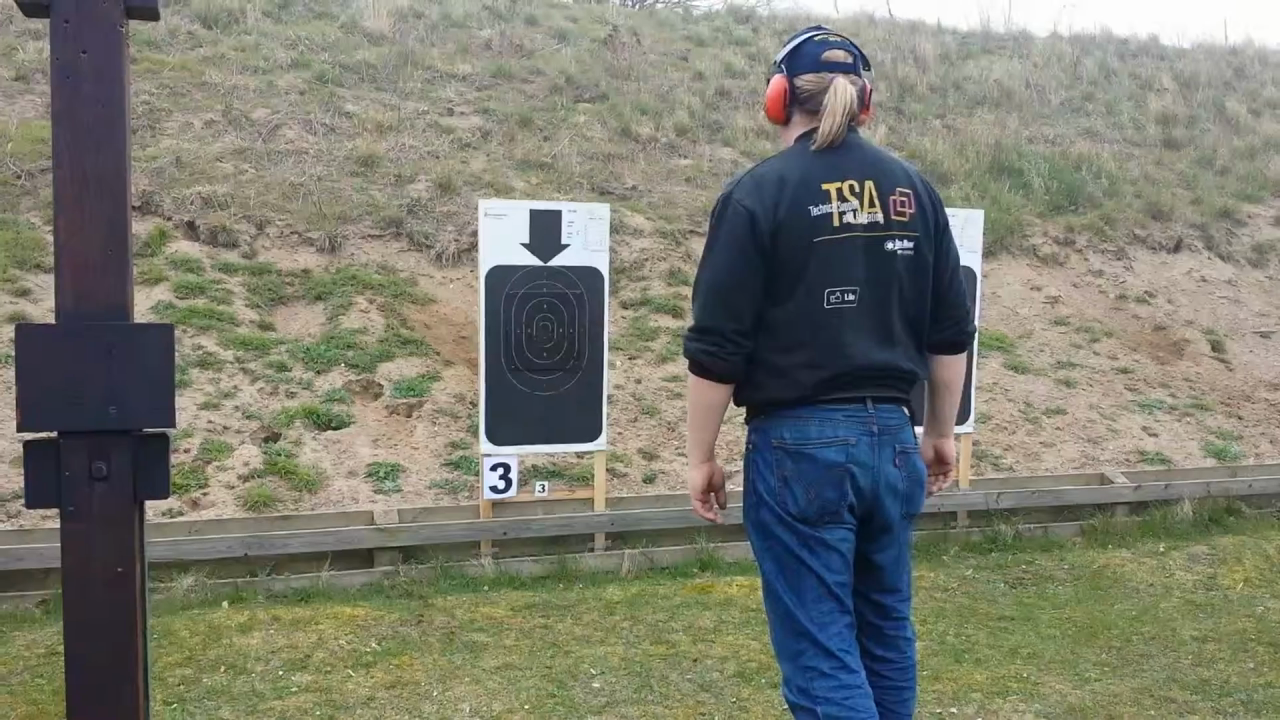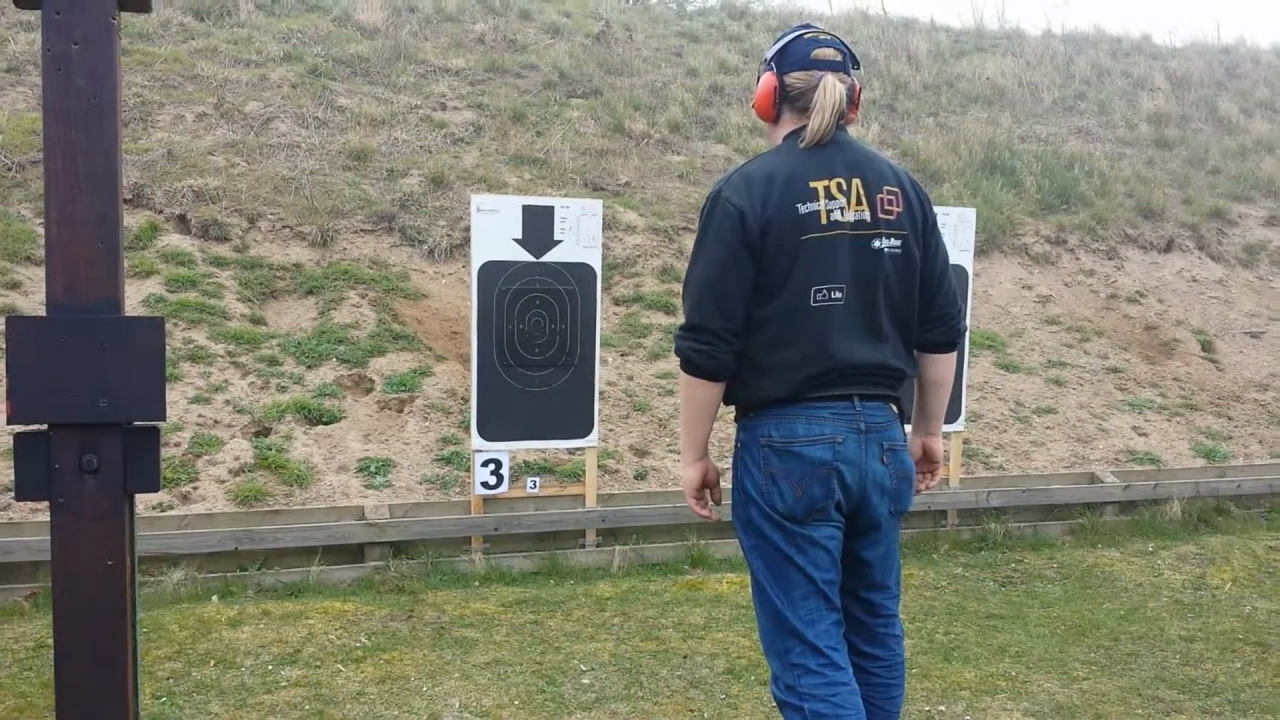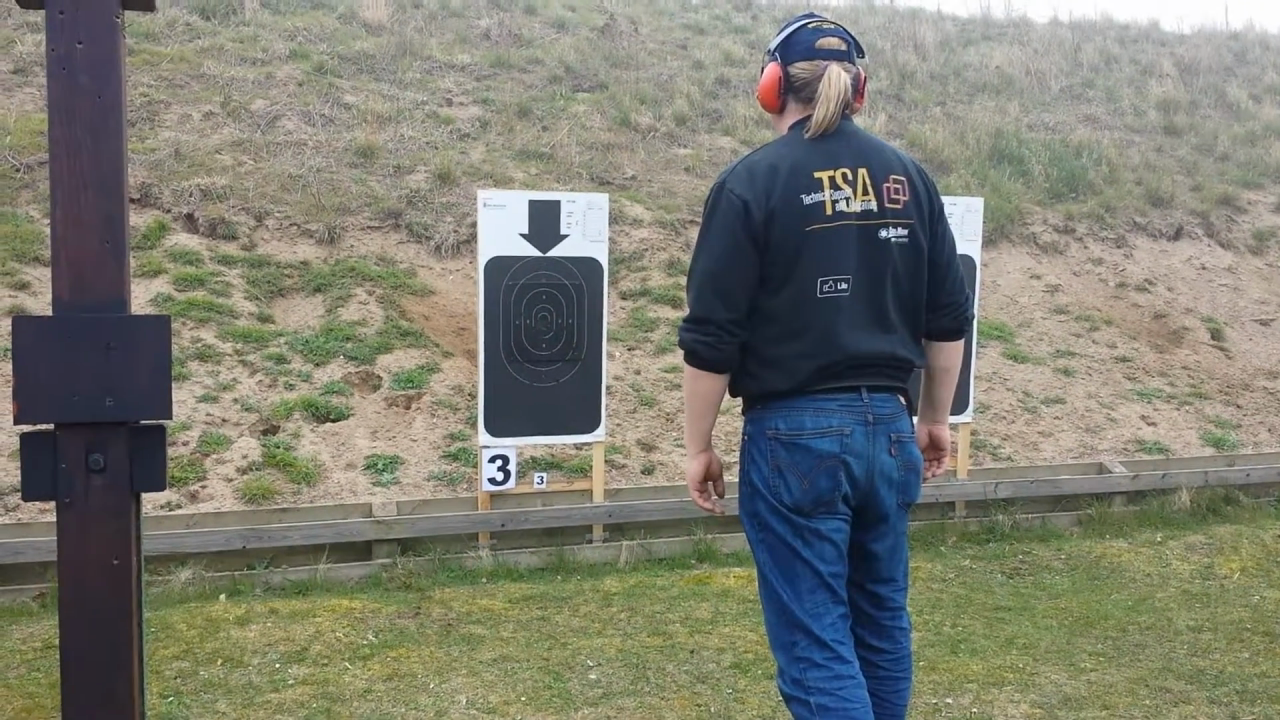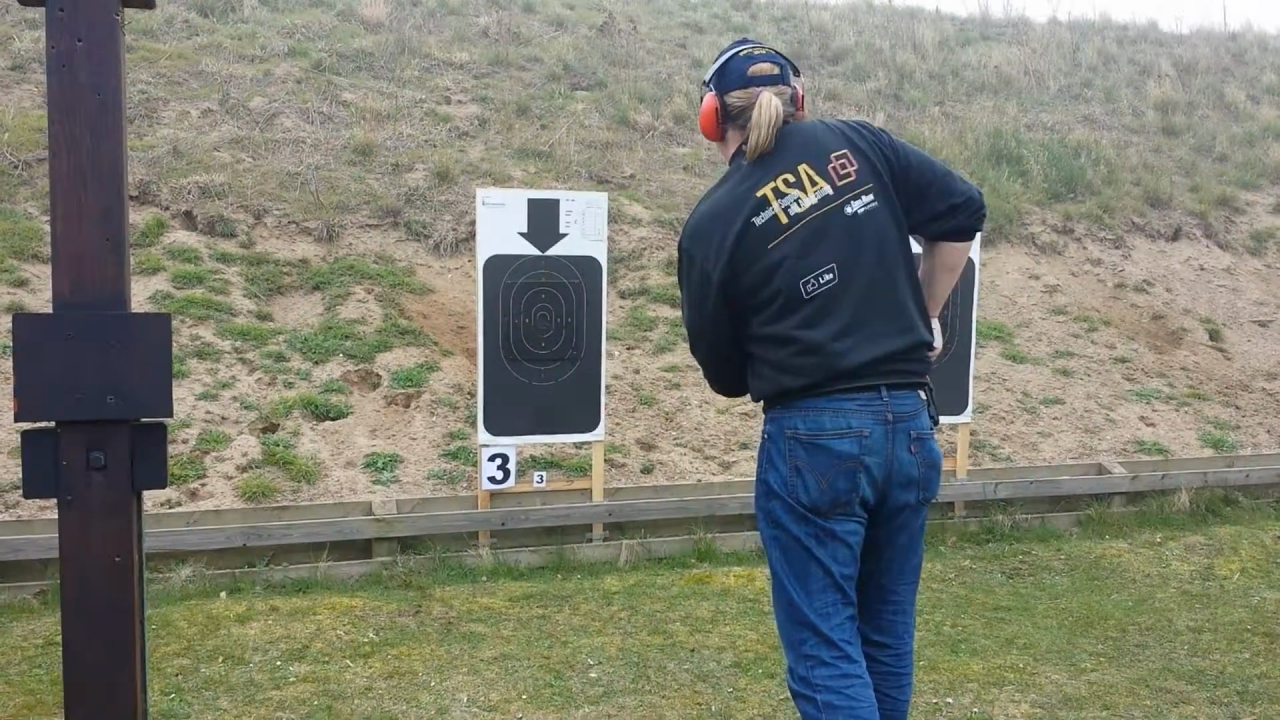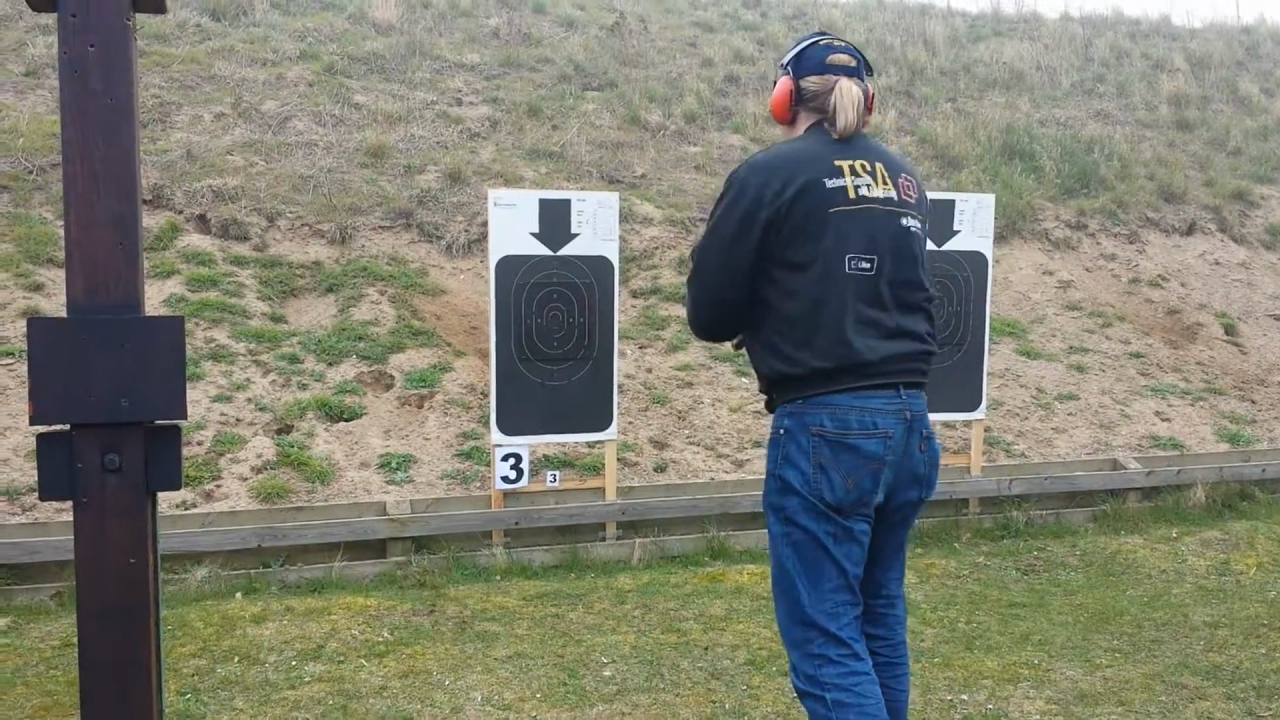
dt=1s
person 1, frame 1
left shoulder: (757, 192)
right shoulder: (913, 189)
left elbow: (716, 348)
right elbow: (951, 333)
left wrist: (701, 456)
right wrist: (940, 432)
left hip: (801, 445)
right hip: (891, 438)
left knee: (820, 649)
right knee: (886, 628)
person 1, frame 2
left shoulder: (747, 191)
right shoulder: (901, 189)
left elbow: (708, 346)
right elbow: (940, 331)
left wrist: (694, 454)
right wrist: (928, 431)
left hip: (788, 443)
right hip: (879, 437)
left knee: (808, 648)
right knee: (874, 627)
person 1, frame 3
left shoulder: (751, 181)
right shoulder: (907, 177)
left elbow: (711, 337)
right elbow: (948, 317)
left wrist: (698, 445)
right wrist: (934, 417)
left hip: (795, 436)
right hip: (886, 429)
left knee: (814, 643)
right knee: (882, 621)
person 1, frame 4
left shoulder: (711, 224)
right shoulder: (856, 144)
left elbow: (725, 373)
right elbow: (961, 212)
right wrist: (924, 316)
left hip: (813, 437)
right hip: (907, 425)
left knee: (823, 643)
right knee: (886, 628)
person 1, frame 5
left shoulder: (767, 173)
right shoulder: (902, 178)
left elbow: (709, 309)
left hip: (824, 427)
right hip: (907, 424)
left knee: (822, 633)
right knee: (876, 616)
